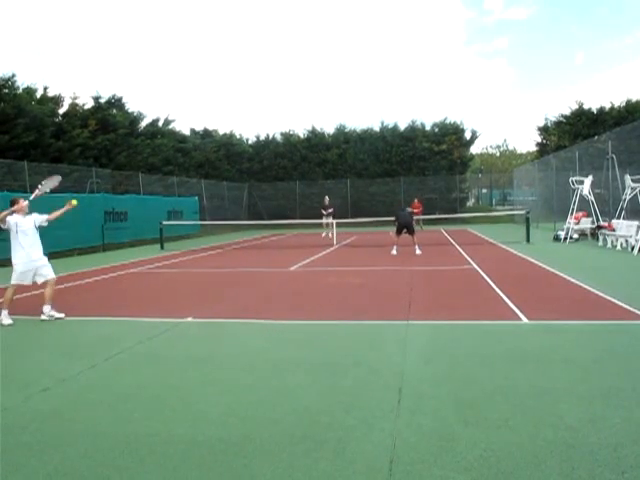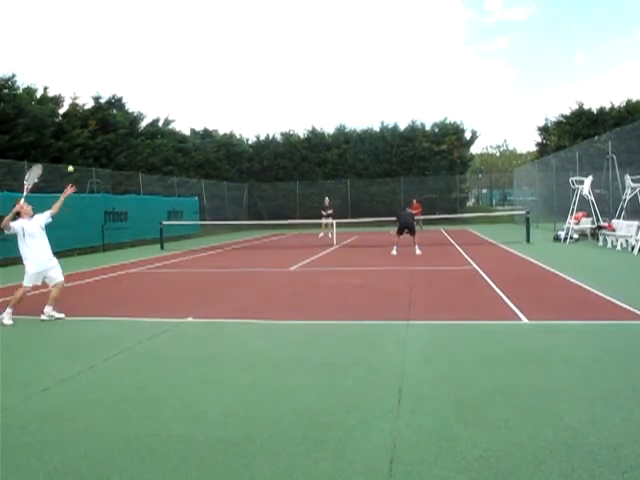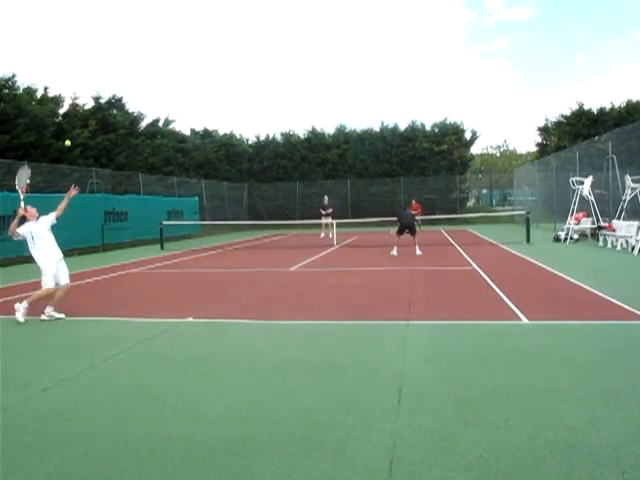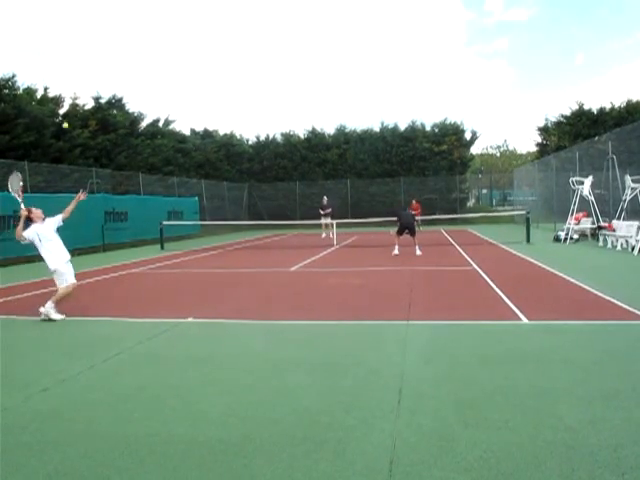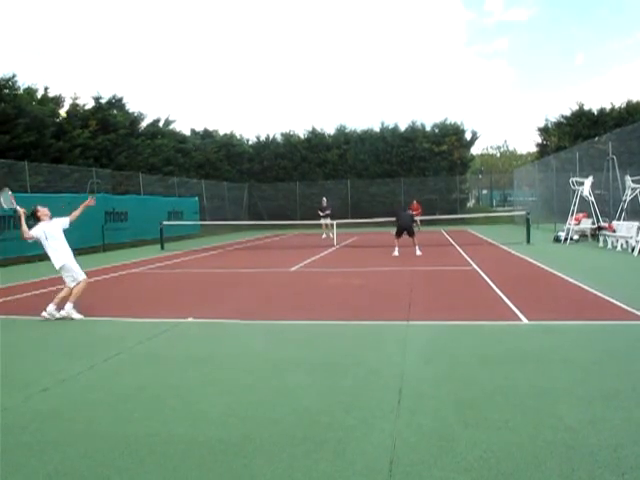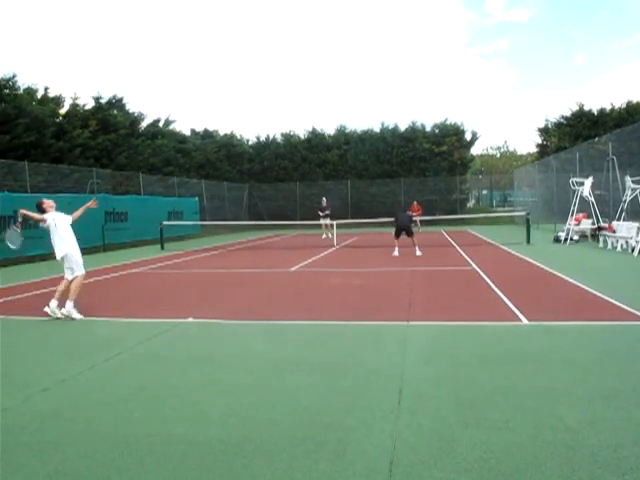
dt=0.1s
person 1, frame 1
left shoulder: (33, 217)
right shoulder: (11, 220)
left elbow: (50, 217)
left wrist: (66, 208)
right wrist: (12, 210)
left hip: (38, 258)
right hip: (22, 260)
left knee: (51, 280)
right knee: (13, 286)
left ankle: (47, 311)
person 1, frame 2
left shoulder: (38, 218)
right shoulder: (19, 225)
left elbow: (53, 210)
left wrist: (64, 196)
right wrist: (13, 212)
left hip: (50, 259)
right hip: (35, 262)
left knee: (59, 283)
right knee: (25, 288)
left ankle: (48, 311)
person 1, frame 3
left shoulder: (44, 220)
right shoulder: (25, 228)
left elbow: (58, 211)
right elbow: (12, 233)
left wrist: (68, 196)
right wrist: (18, 216)
left hip: (58, 259)
right hip: (47, 263)
left knee: (64, 285)
right knee: (49, 289)
left ankle: (49, 311)
right ankle: (23, 305)
person 1, frame 4
left shoulder: (49, 222)
right shoulder: (32, 230)
left elbow: (65, 214)
right elbow: (19, 237)
left wrist: (76, 200)
right wrist: (22, 218)
left hip: (64, 259)
right hip: (56, 261)
left knee: (68, 287)
right knee: (69, 287)
left ankle: (48, 308)
right ankle: (49, 306)
person 1, frame 5
left shoulder: (56, 221)
right shoulder: (39, 229)
left elbow: (71, 217)
right elbow: (26, 235)
left wrist: (84, 205)
right wrist: (22, 217)
left hip: (68, 259)
right hip: (62, 260)
left knee: (69, 287)
right knee: (82, 280)
left ankle: (50, 309)
right ankle: (68, 309)
person 1, frame 6
left shoulder: (60, 216)
right shoulder: (49, 216)
left elbow: (72, 217)
right elbow: (41, 217)
left wrist: (86, 206)
right wrist: (26, 213)
left hip: (69, 248)
right hip: (69, 249)
left knee: (68, 279)
right knee: (79, 276)
left ankle: (52, 305)
right ankle: (69, 307)
